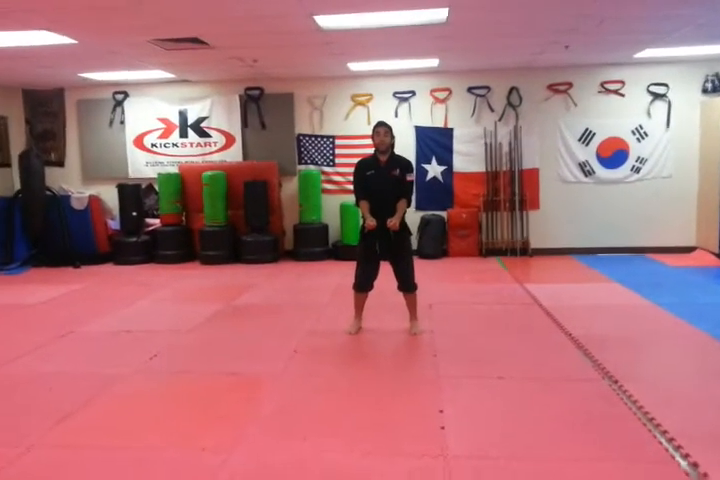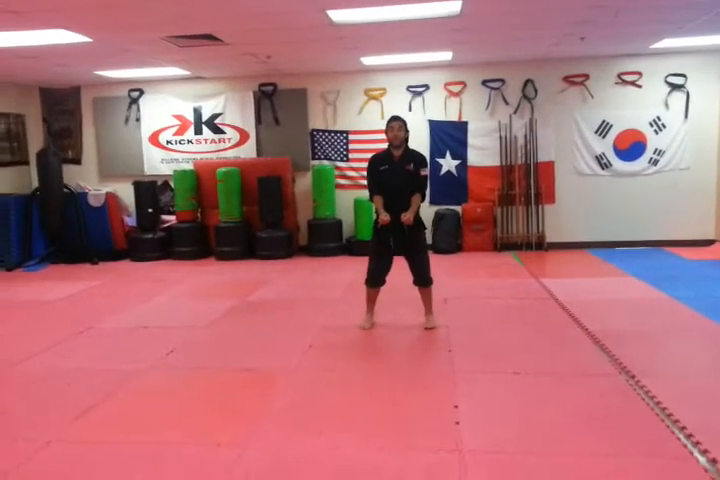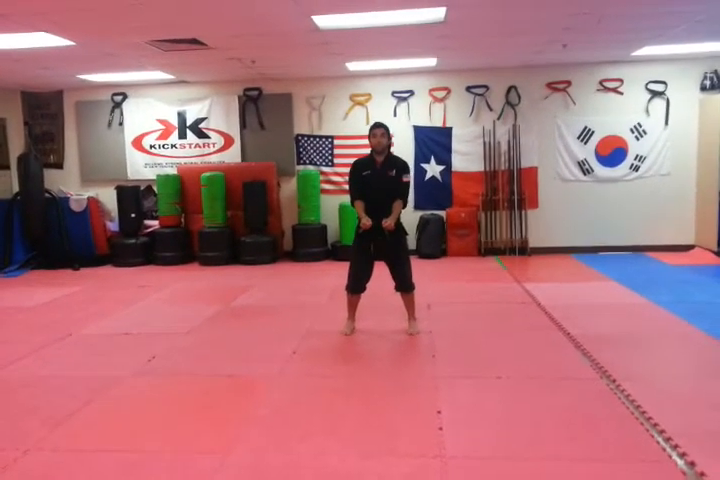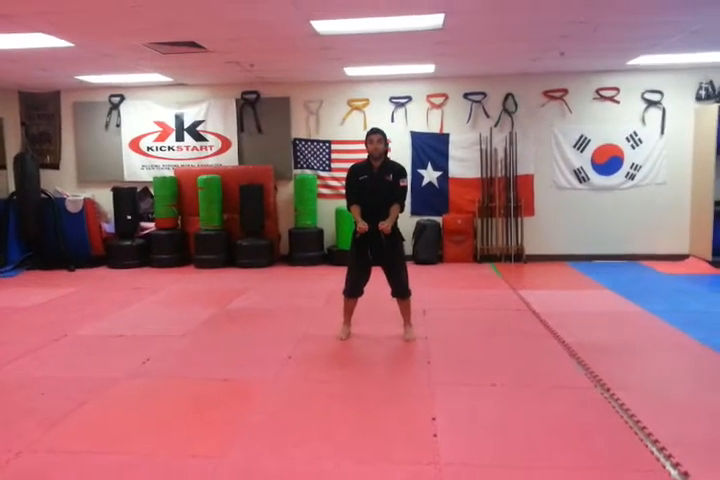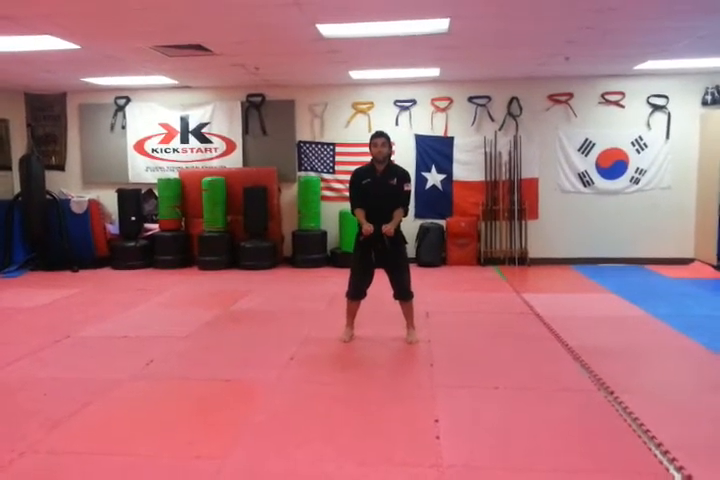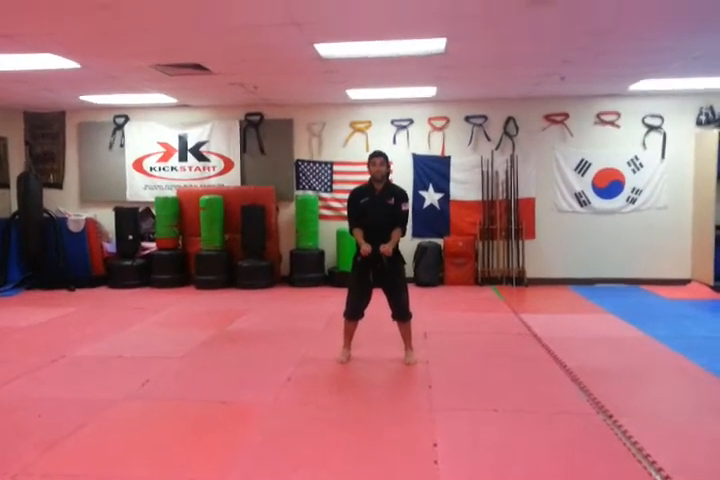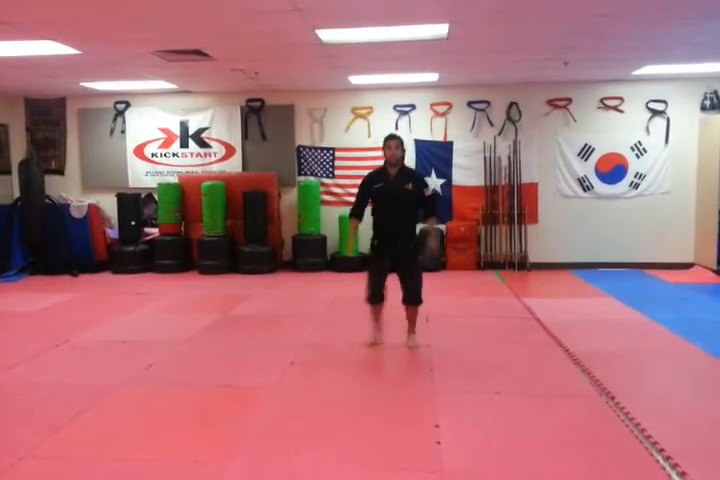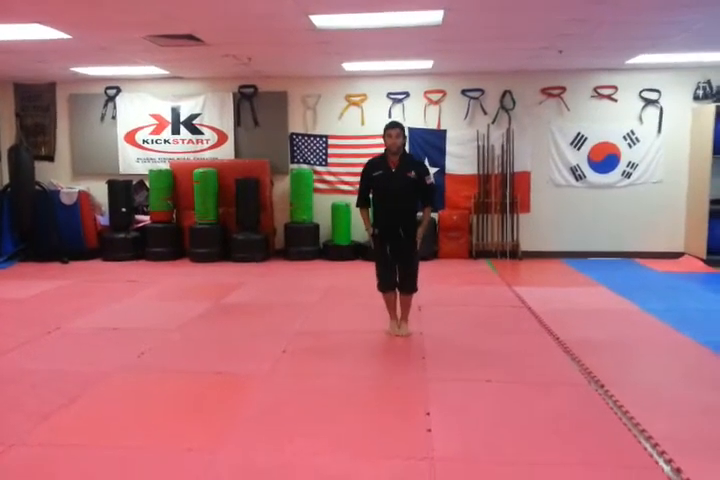
dt=0.4s
person 1, frame 1
left shoulder: (404, 165)
right shoulder: (363, 166)
left elbow: (405, 196)
right elbow: (361, 197)
left wrist: (397, 217)
right wrist: (367, 217)
left hip: (396, 227)
right hip: (371, 226)
left knee: (406, 276)
right knee: (363, 277)
left ankle: (413, 320)
right ankle: (357, 319)
person 1, frame 2
left shoulder: (418, 159)
right shoulder: (376, 161)
left elbow: (420, 191)
right elbow: (374, 191)
left wrist: (411, 212)
right wrist: (381, 212)
left hip: (411, 221)
right hip: (385, 221)
left knee: (422, 271)
right knee: (375, 271)
left ankle: (429, 314)
right ankle: (369, 314)
person 1, frame 3
left shoulder: (400, 165)
right shoulder: (359, 166)
left elbow: (401, 197)
right elbow: (356, 197)
left wrist: (392, 218)
right wrist: (362, 217)
left hip: (392, 227)
right hip: (366, 227)
left knee: (404, 277)
right knee: (356, 277)
left ankle: (412, 319)
right ankle: (350, 320)
person 1, frame 4
left shoulder: (397, 170)
right shoulder: (356, 170)
left elbow: (399, 201)
right elbow: (352, 201)
left wrist: (390, 221)
right wrist: (359, 221)
left hip: (389, 232)
right hip: (363, 232)
left knee: (400, 282)
right knee: (353, 282)
left ankle: (407, 325)
right ankle: (346, 324)
person 1, frame 5
left shoulder: (401, 174)
right shoulder: (359, 174)
left elbow: (402, 205)
right elbow: (356, 205)
left wrist: (393, 224)
right wrist: (364, 223)
left hip: (392, 236)
right hip: (366, 235)
left knee: (403, 285)
right knee: (356, 285)
left ankle: (410, 328)
right ankle: (349, 327)
person 1, frame 6
left shoulder: (399, 194)
right shoulder: (357, 194)
left elbow: (401, 225)
right elbow: (354, 224)
left wrist: (391, 244)
right wrist: (362, 243)
left hip: (390, 256)
right hip: (365, 255)
left knee: (401, 305)
right knee: (354, 305)
left ankle: (408, 349)
right ankle: (346, 347)
person 1, frame 7
left shoulder: (415, 178)
right shoulder: (372, 178)
left elbow: (430, 208)
right elbow: (358, 208)
left wrist: (432, 236)
right wrist: (352, 236)
left hip: (407, 242)
right hip: (381, 242)
left knee: (413, 291)
right knee: (375, 290)
left ankle: (411, 332)
right ankle: (376, 327)
person 1, frame 8
left shoulder: (417, 166)
right shoulder: (372, 166)
left elbow: (428, 200)
right elbow: (363, 200)
left wrist: (422, 228)
right wrist: (369, 228)
left hip: (408, 231)
right hip: (382, 232)
left knee: (408, 278)
right knee: (386, 279)
left ankle: (404, 320)
right ankle: (393, 319)
